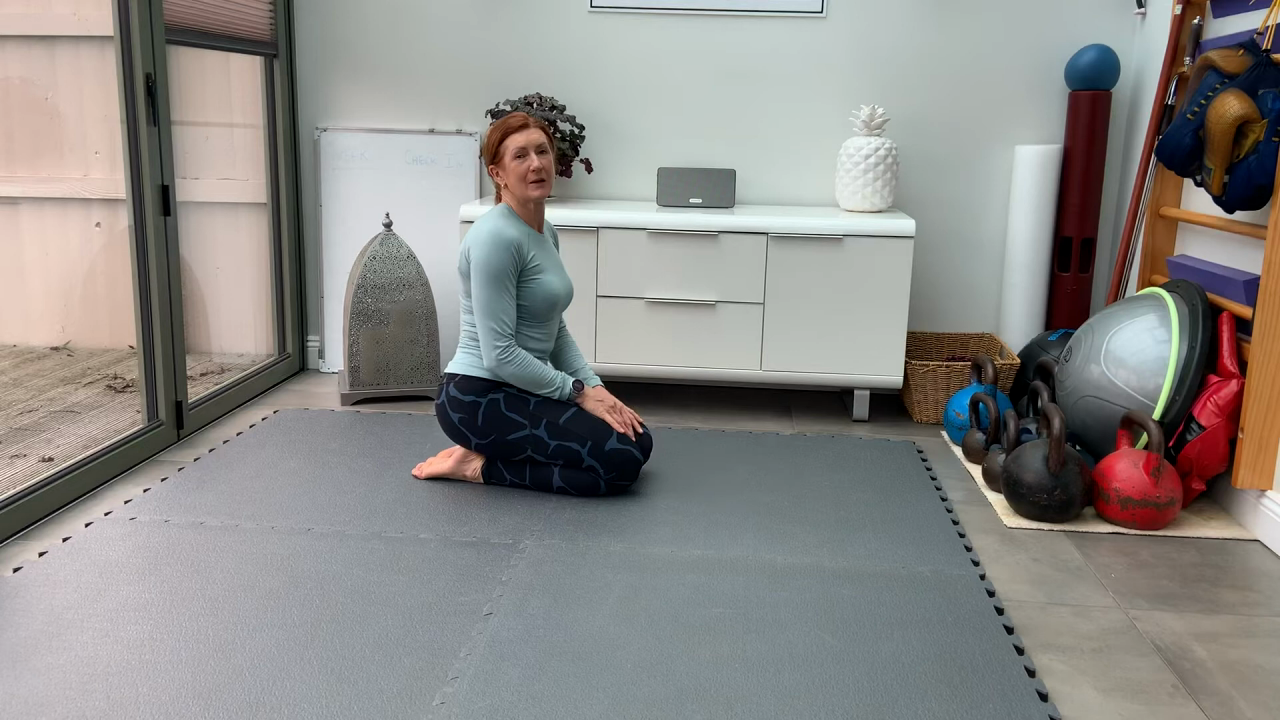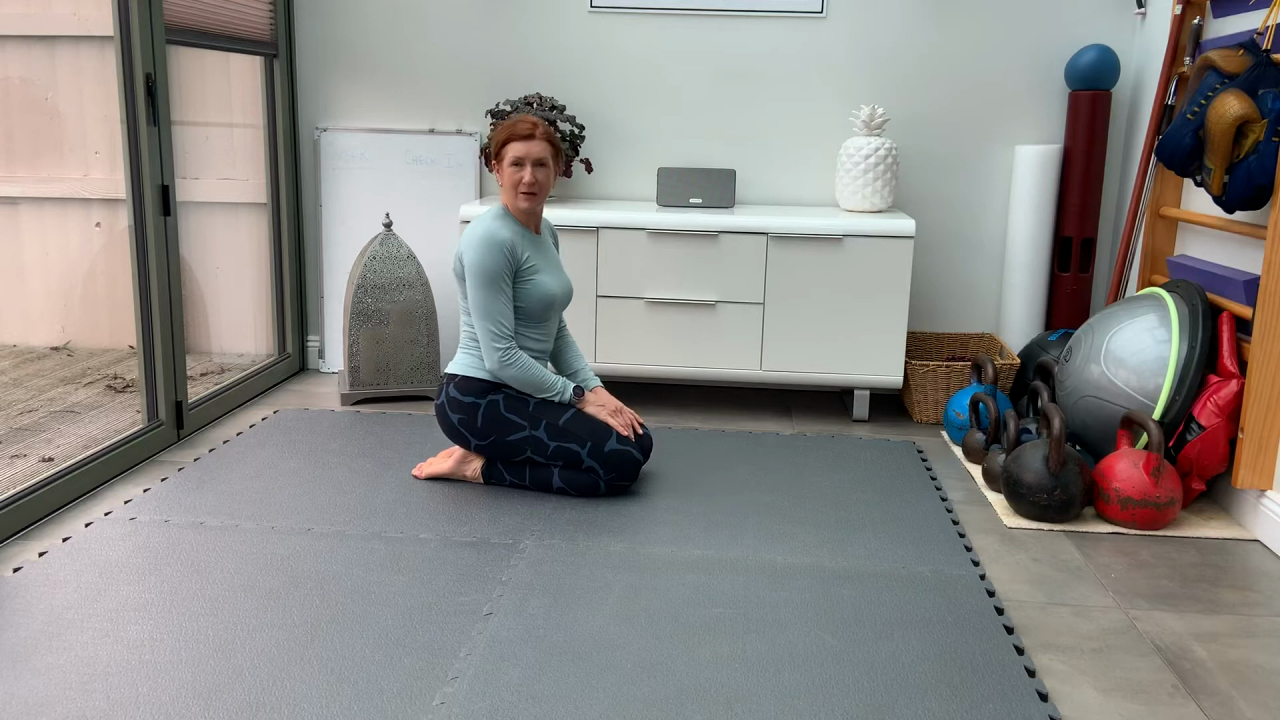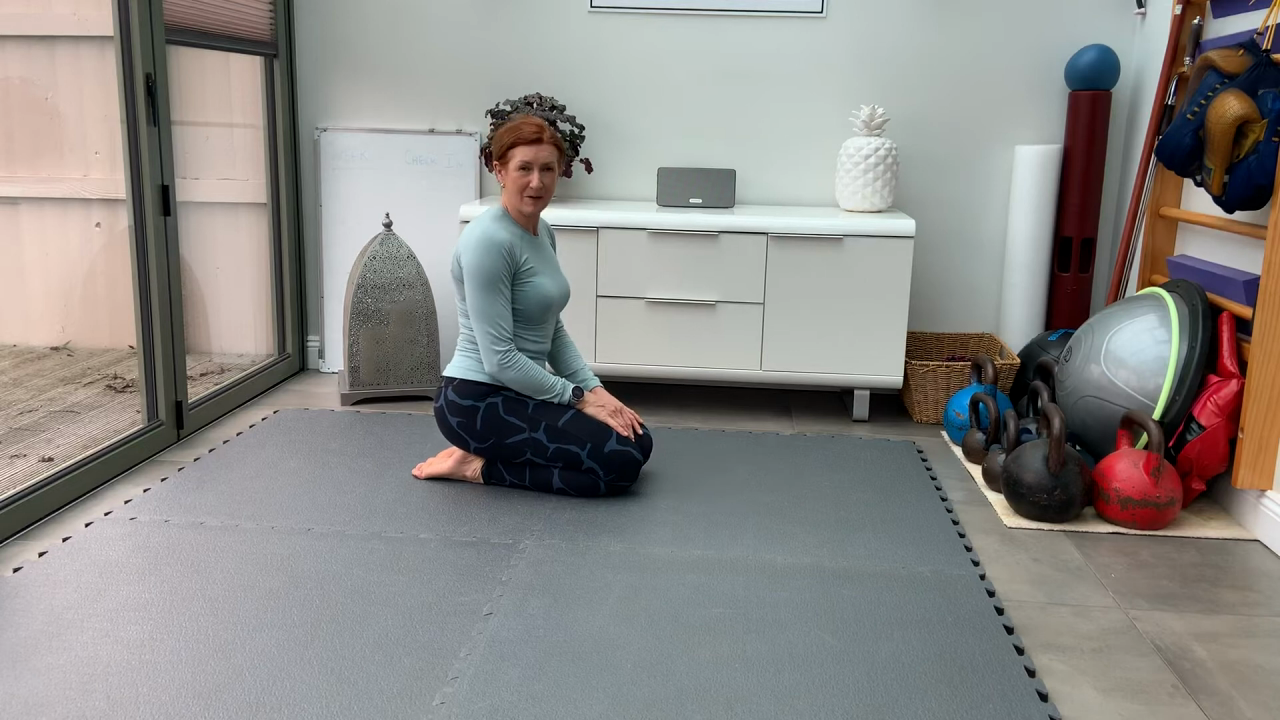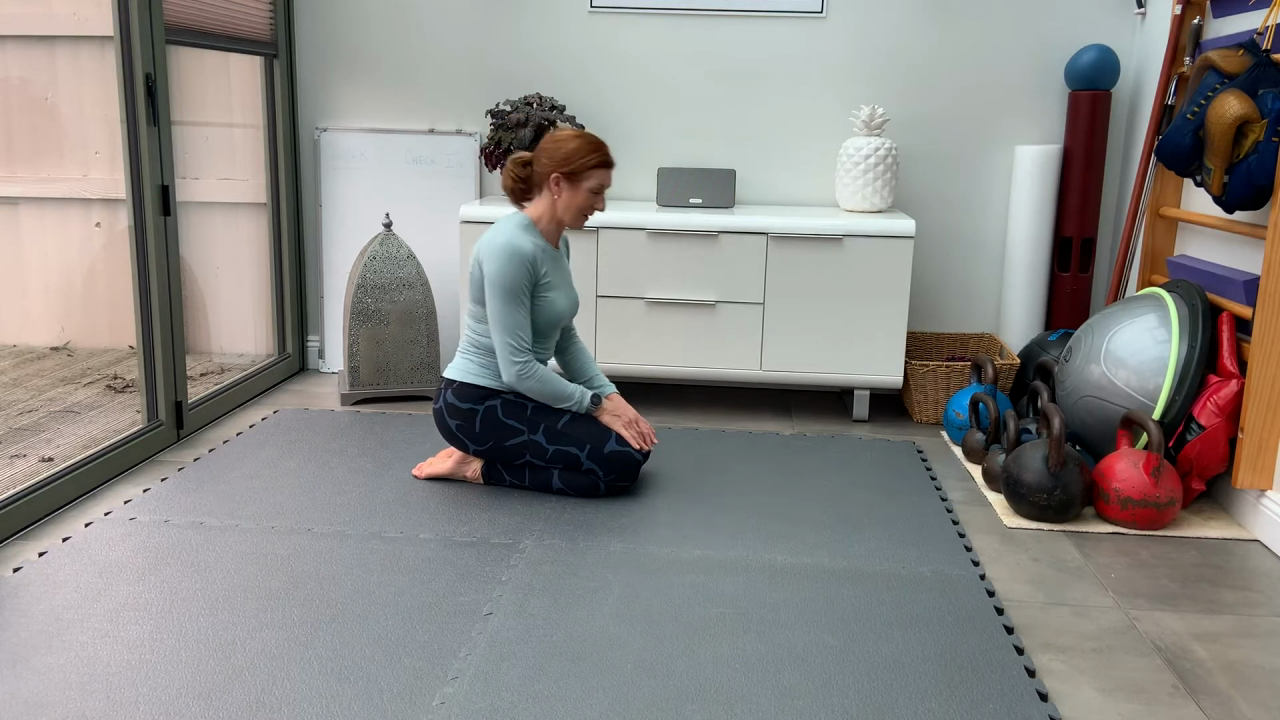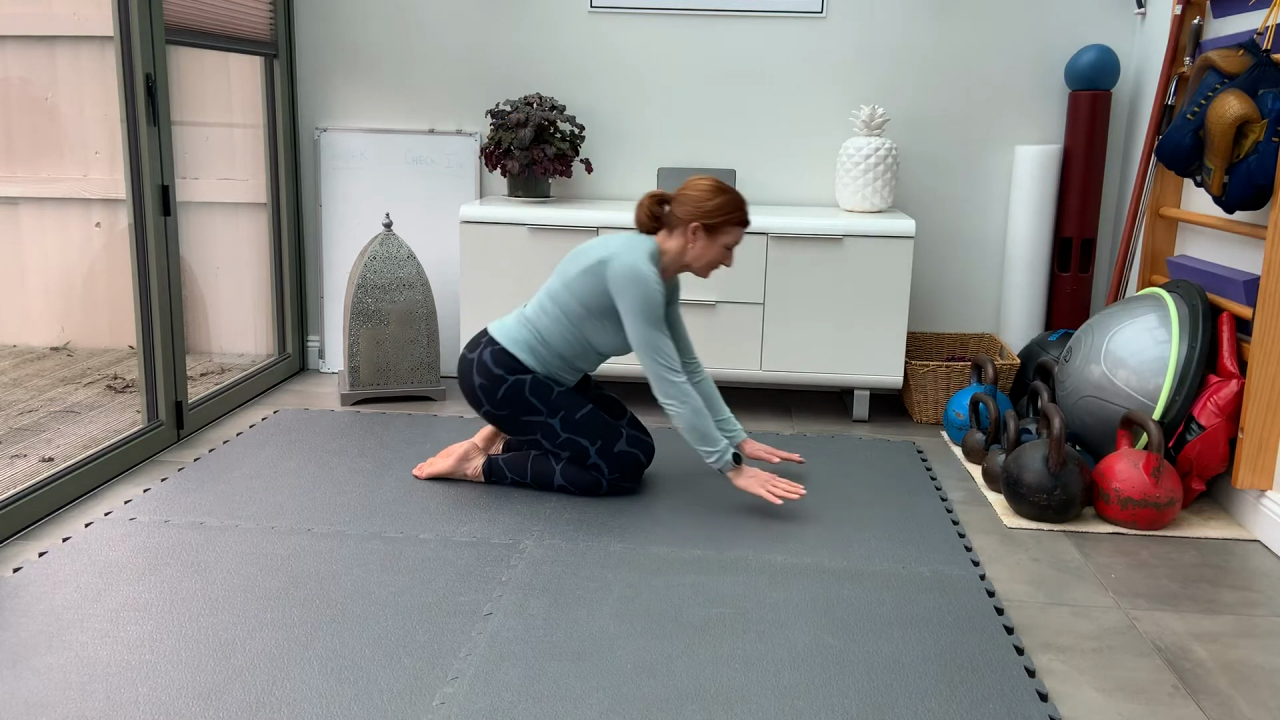
dt=0.5s
person 1, frame 1
left shoulder: (544, 231)
right shoulder: (496, 237)
left elbow: (555, 331)
right elbow: (499, 354)
left wrist: (594, 387)
right wrist: (577, 391)
left hip: (516, 392)
right hip: (479, 399)
left knee: (636, 443)
right knee: (619, 462)
left ankle: (487, 452)
right ankle: (479, 466)
person 1, frame 2
left shoulder: (544, 232)
right shoulder: (489, 239)
left elbow: (555, 331)
right elbow: (500, 356)
left wrist: (594, 389)
right wrist: (579, 397)
left hip: (518, 392)
right hip: (480, 400)
left knee: (637, 442)
right knee: (619, 462)
left ankle: (486, 452)
right ankle: (479, 466)
person 1, frame 3
left shoulder: (541, 232)
right shoulder: (488, 240)
left elbow: (553, 332)
right elbow: (499, 358)
left wrist: (594, 389)
right wrist: (578, 398)
left hip: (518, 394)
right hip: (479, 401)
left knee: (636, 442)
right knee: (620, 462)
left ankle: (485, 453)
right ankle: (479, 467)
person 1, frame 4
left shoulder: (556, 242)
right shoulder: (511, 248)
left elbow: (565, 338)
right elbow: (517, 368)
left wrist: (609, 395)
right wrist: (594, 404)
left hip: (517, 396)
right hip: (478, 404)
left knee: (636, 442)
right knee: (619, 463)
left ankle: (488, 452)
right ankle: (479, 466)
person 1, frame 5
left shoulder: (661, 272)
right shoulder: (633, 270)
left elbow: (689, 368)
right elbow: (669, 385)
left wrist: (737, 439)
right wrist: (730, 466)
left hip: (533, 369)
right hip: (498, 371)
left knee: (635, 448)
right knee: (621, 466)
left ankle: (504, 442)
right ankle: (481, 464)
